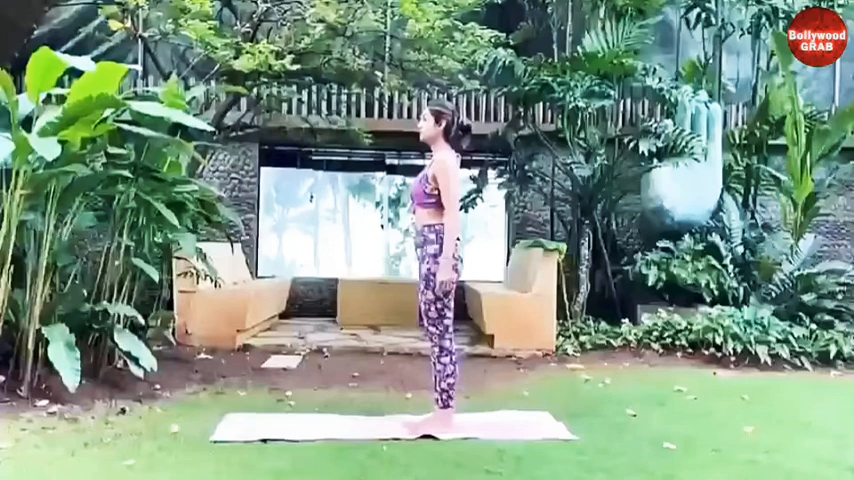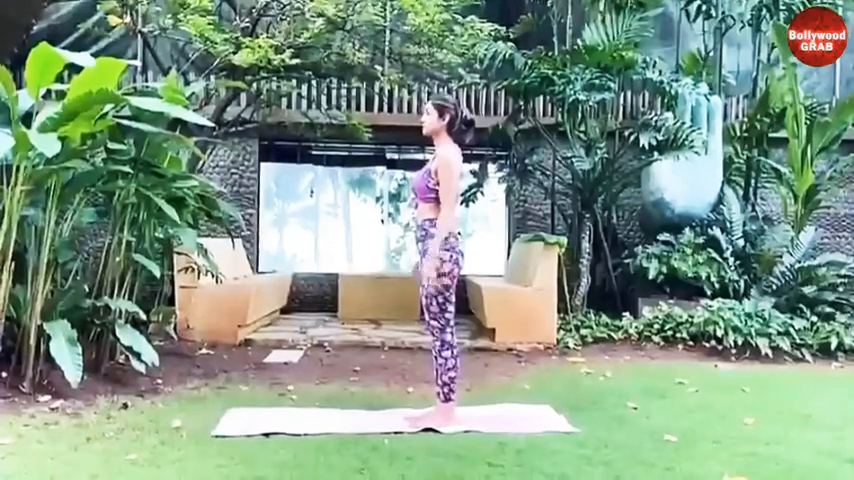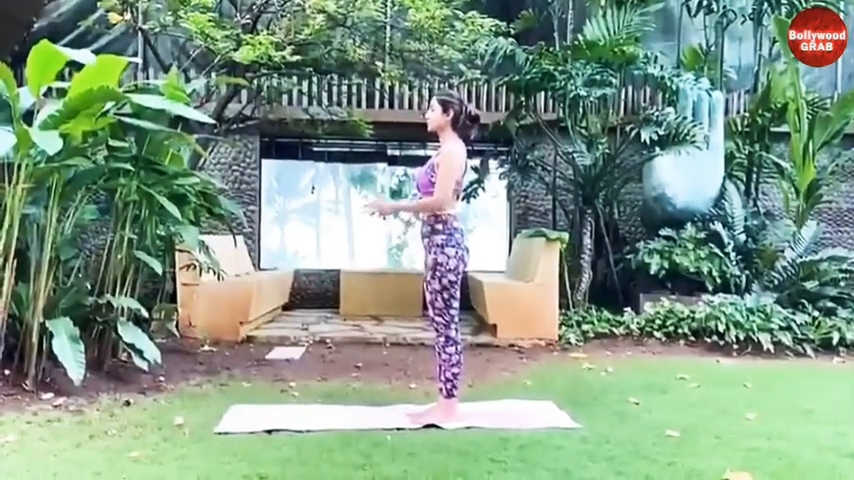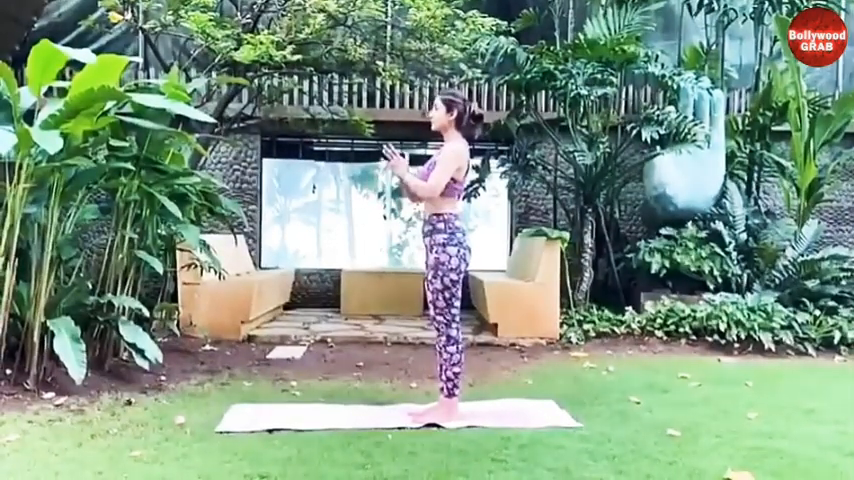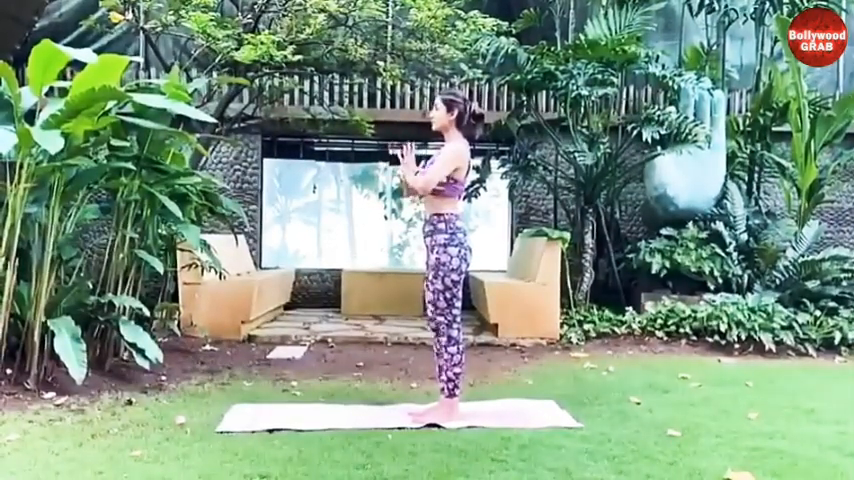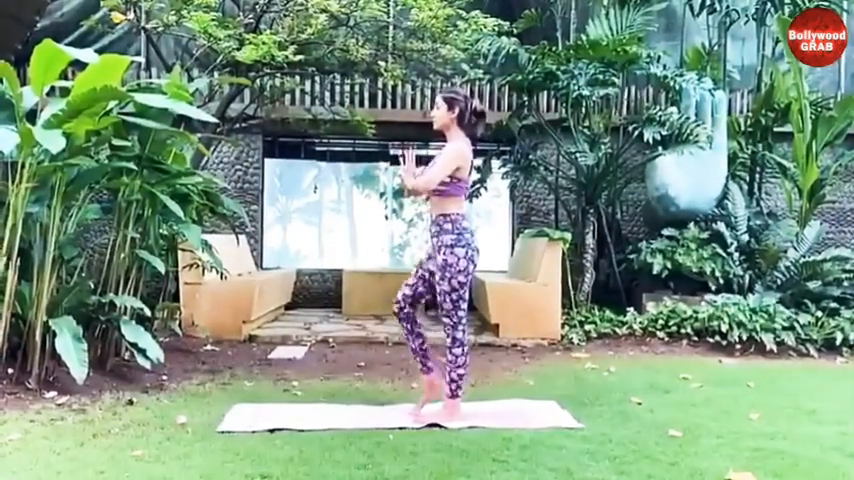
dt=0.7s
person 1, frame 1
left shoulder: (444, 160)
right shoulder: (438, 160)
left elbow: (452, 214)
left wrist: (447, 262)
left hip: (438, 249)
right hip: (430, 248)
left knee: (440, 334)
right knee: (436, 333)
left ankle: (444, 416)
right ankle: (441, 412)
person 1, frame 2
left shoulder: (447, 155)
right shoulder: (440, 155)
left elbow: (447, 212)
left wrist: (432, 257)
left hip: (439, 246)
right hip: (431, 244)
left knee: (442, 329)
right knee: (438, 328)
left ankle: (446, 410)
right ankle: (443, 405)
person 1, frame 3
left shoulder: (452, 150)
right shoulder: (446, 150)
left elbow: (439, 202)
left wrist: (393, 206)
right wrist: (394, 207)
left hip: (445, 239)
right hip: (437, 239)
left knee: (446, 324)
right knee: (441, 323)
left ankle: (448, 406)
right ankle: (446, 401)
person 1, frame 4
left shoulder: (456, 148)
right shoulder: (447, 150)
left elbow: (430, 191)
right elbow: (416, 195)
left wrist: (404, 172)
right wrist: (402, 173)
left hip: (447, 238)
right hip: (438, 237)
left knee: (447, 322)
right knee: (442, 322)
left ankle: (450, 405)
right ankle: (446, 400)
person 1, frame 5
left shoulder: (456, 148)
right shoulder: (447, 150)
left elbow: (423, 185)
right elbow: (413, 190)
left wrist: (410, 172)
right wrist: (408, 171)
left hip: (447, 238)
right hip: (438, 238)
left knee: (448, 322)
right knee: (439, 322)
left ankle: (450, 405)
right ankle: (445, 400)
person 1, frame 6
left shoulder: (458, 147)
right shoulder: (451, 148)
left elbow: (423, 185)
right elbow: (421, 186)
left wrist: (410, 178)
right wrist: (411, 177)
left hip: (454, 239)
right hip: (442, 239)
left knee: (454, 322)
right knee: (404, 304)
left ankle: (452, 405)
right ankle: (432, 378)
